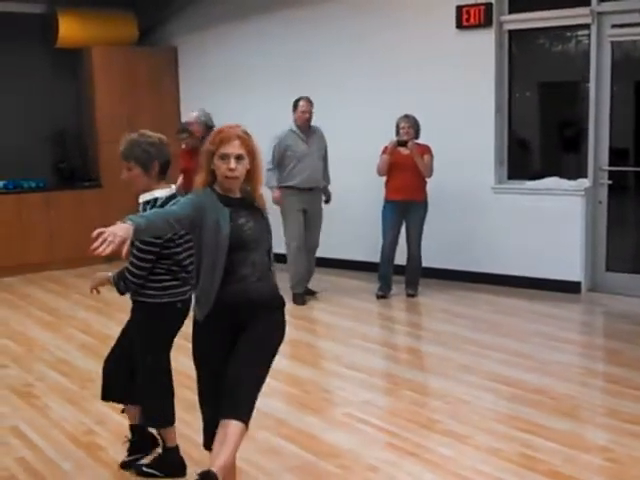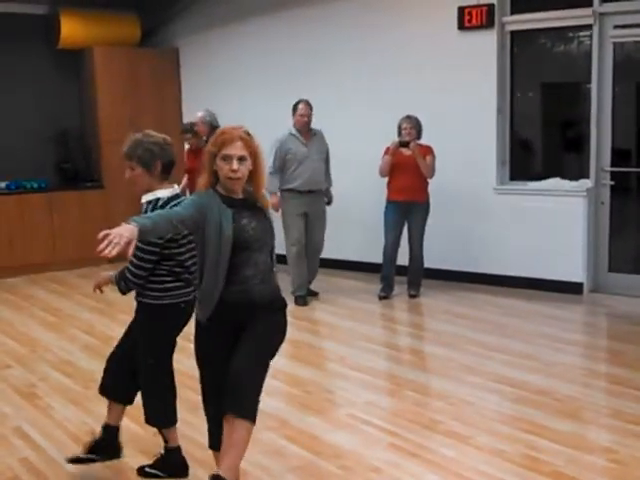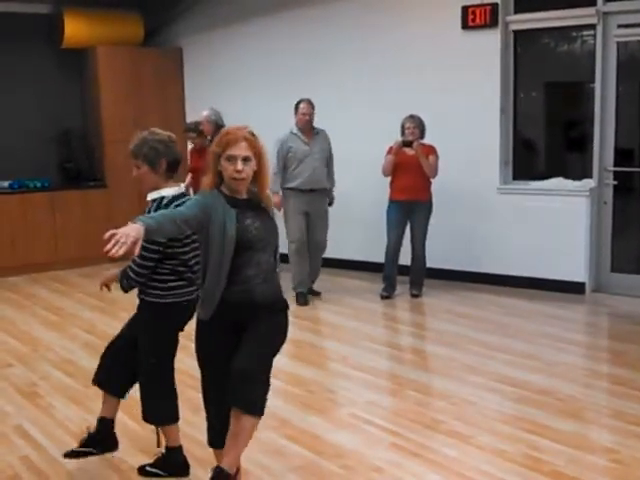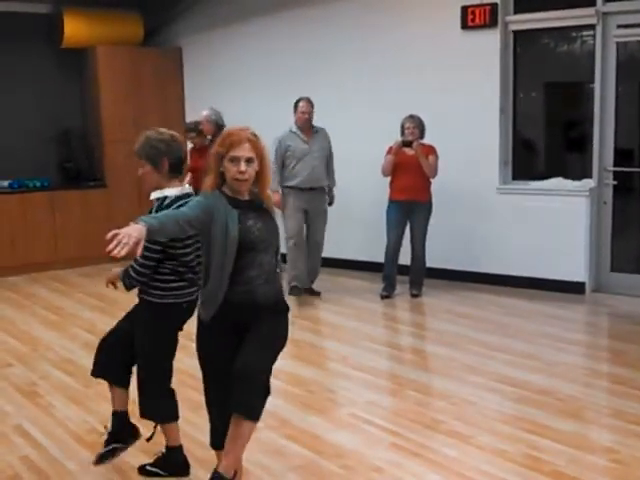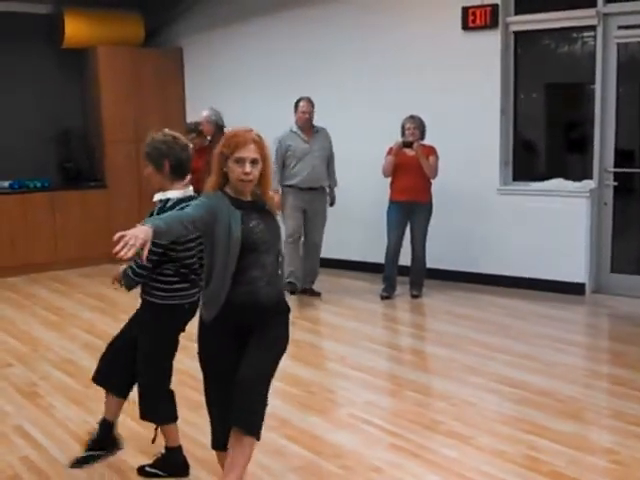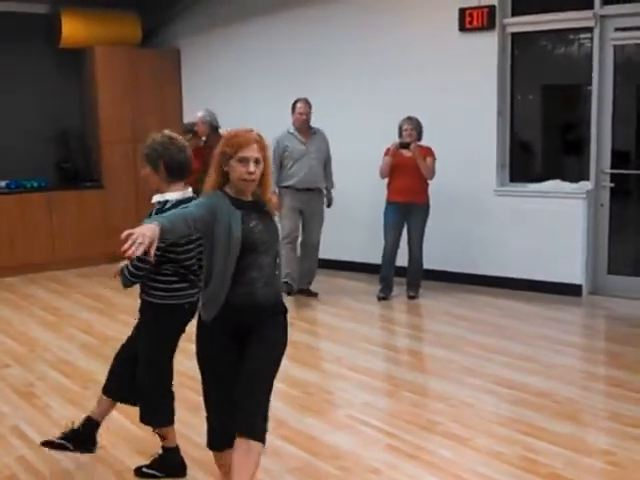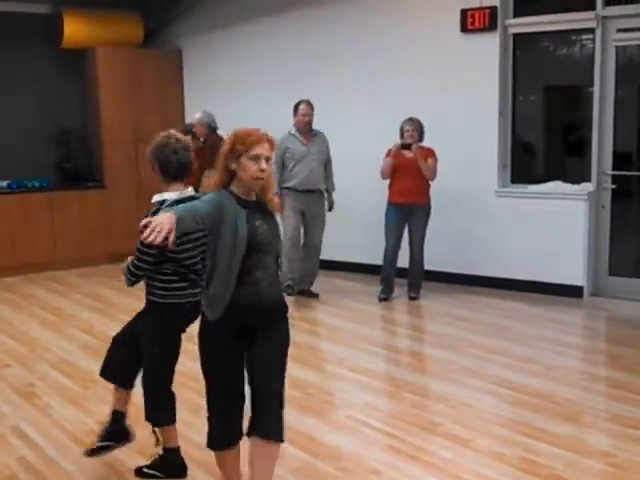
dt=0.1s
person 1, frame 1
left shoulder: (254, 201)
right shoulder: (202, 203)
right elbow: (166, 217)
right wrist: (130, 225)
left hip: (264, 310)
right hip: (217, 315)
left knee: (240, 382)
right knee: (214, 401)
person 1, frame 2
left shoulder: (257, 201)
right shoulder: (205, 204)
right elbow: (170, 219)
right wrist: (134, 226)
left hip: (265, 311)
right hip: (219, 316)
left knee: (243, 379)
right knee: (218, 402)
person 1, frame 3
left shoulder: (261, 202)
right shoulder: (209, 204)
right elbow: (175, 218)
right wrist: (140, 226)
left hip: (268, 311)
right hip: (220, 316)
left knee: (248, 373)
right knee: (219, 403)
person 1, frame 4
left shoulder: (263, 203)
right shoulder: (211, 204)
right elbow: (178, 219)
right wrist: (142, 226)
left hip: (268, 313)
right hip: (222, 317)
left knee: (249, 376)
right knee: (221, 404)
person 1, frame 5
left shoulder: (266, 205)
right shoulder: (214, 205)
right elbow: (182, 219)
right wrist: (149, 227)
left hip: (270, 316)
right hip: (223, 319)
left knee: (250, 391)
right knee: (222, 405)
person 1, frame 6
left shoulder: (264, 205)
right shoulder: (214, 205)
right elbow: (184, 217)
right wrist: (155, 225)
left hip: (267, 317)
right hip: (221, 319)
left knee: (252, 396)
right knee: (221, 407)
person 1, frame 7
left shoulder: (264, 205)
right shoulder: (219, 204)
right elbow: (194, 214)
right wrist: (173, 216)
left hip: (269, 314)
right hip: (224, 318)
left knee: (268, 398)
right knee: (225, 406)
person 2, frame 1
left shoulder: (153, 213)
right shoulder: (179, 202)
left elbow: (136, 273)
left wrist: (108, 278)
left hip: (158, 306)
right hip: (172, 300)
left knee: (152, 376)
right knee: (121, 365)
right ankle: (141, 436)
person 2, frame 2
left shoulder: (157, 213)
right shoulder: (181, 201)
left elbow: (137, 273)
left wrist: (110, 277)
left hip: (161, 306)
right hip: (176, 300)
left knee: (154, 377)
right knee: (122, 363)
right ankle: (109, 439)
person 2, frame 3
left shoulder: (162, 210)
right shoulder: (187, 200)
left elbow: (140, 271)
left wrist: (113, 276)
right wrist: (124, 275)
left hip: (164, 305)
right hip: (181, 298)
left knee: (156, 375)
right knee: (117, 357)
right ankle: (102, 433)
person 2, frame 4
left shoulder: (163, 210)
right shoulder: (190, 200)
left elbow: (142, 270)
left wrist: (119, 274)
right wrist: (130, 273)
left hip: (163, 304)
right hip: (178, 298)
left knee: (153, 374)
right knee: (114, 347)
right ankle: (122, 428)
person 2, frame 5
left shoulder: (165, 212)
right shoulder: (197, 204)
left elbow: (143, 269)
left wrist: (123, 273)
right wrist: (135, 270)
left hip: (163, 305)
right hip: (181, 299)
left knee: (153, 374)
right knee: (120, 356)
right ankle: (105, 435)
person 2, frame 6
left shoulder: (164, 213)
right shoulder: (196, 205)
left elbow: (141, 269)
left wrist: (123, 269)
left hip: (164, 306)
right hip: (184, 300)
left knee: (152, 377)
right knee: (128, 362)
right ankle: (86, 432)
person 2, frame 7
left shoulder: (159, 215)
left elbow: (137, 272)
left wrist: (131, 266)
left hip: (165, 305)
right hip: (192, 300)
left knee: (158, 375)
right knee: (124, 347)
right ankle: (117, 426)
person 3, frame 1
left shoulder: (318, 134)
right shoulder: (284, 138)
left elbow: (324, 163)
right elbow: (272, 166)
left wrist: (326, 187)
right wrist: (274, 188)
left hip: (314, 195)
right hip: (291, 195)
left knee: (311, 242)
right knee: (295, 241)
left ankle: (303, 283)
right ankle: (297, 289)
person 3, frame 2
left shoulder: (319, 137)
right shoulder: (285, 141)
left elbow: (326, 165)
right elbow: (274, 170)
left wrist: (328, 189)
right wrist: (274, 193)
left hip: (316, 197)
right hip: (292, 198)
left knee: (316, 244)
right knee: (296, 245)
left ankle: (306, 284)
right ankle: (299, 291)
person 3, frame 3
left shoulder: (323, 136)
right shoulder: (286, 140)
left elbow: (329, 164)
right elbow: (277, 170)
left wrist: (330, 189)
right wrist: (276, 193)
left hip: (318, 196)
right hip: (294, 197)
left knee: (318, 242)
right knee: (297, 242)
left ankle: (309, 283)
right ankle: (300, 289)
person 3, frame 4
left shoulder: (323, 135)
right shoulder: (285, 139)
left elbow: (329, 163)
right elbow: (276, 167)
left wrist: (331, 188)
right wrist: (276, 191)
left hip: (318, 195)
right hip: (293, 195)
left knee: (316, 241)
right knee: (295, 237)
left ankle: (308, 283)
right ankle: (295, 283)
person 3, frame 5
left shoulder: (323, 135)
right shoulder: (285, 138)
left elbow: (330, 163)
right elbow: (276, 167)
left wrist: (332, 188)
right wrist: (275, 191)
left hip: (318, 195)
right hip: (293, 194)
left knee: (314, 241)
right knee: (292, 235)
left ankle: (307, 283)
right ankle: (292, 280)
person 3, frame 6
left shoulder: (321, 137)
right shoulder: (283, 139)
left elbow: (327, 165)
right elbow: (273, 168)
left wrist: (329, 190)
right wrist: (273, 192)
left hip: (315, 196)
right hip: (290, 194)
left knee: (312, 242)
right knee: (289, 236)
left ankle: (304, 284)
right ankle: (288, 281)
person 3, frame 7
left shoulder: (321, 139)
right shoulder: (284, 141)
left elbow: (328, 168)
right elbow: (275, 170)
left wrist: (330, 192)
right wrist: (275, 194)
left hip: (316, 197)
right hip: (292, 195)
left knee: (314, 243)
right knee: (291, 236)
left ankle: (304, 285)
right ankle: (289, 281)
person 4, frame 1
left shoulder: (424, 149)
right shoulder: (389, 148)
left elbow: (428, 173)
right elbow: (380, 172)
left wrist: (414, 153)
right wrist: (389, 152)
left hip: (417, 203)
right hip: (392, 202)
left knee: (414, 245)
right knee: (388, 244)
left ankle: (412, 285)
right ankle: (384, 286)
person 4, frame 2
left shoulder: (426, 150)
right shoulder: (391, 149)
left elbow: (429, 173)
right elbow: (383, 173)
left wrist: (416, 153)
right wrist: (391, 152)
left hip: (418, 204)
right hip: (394, 203)
left knee: (416, 246)
right knee: (390, 245)
left ankle: (414, 286)
right ankle: (386, 286)
person 4, frame 3
left shoulder: (429, 149)
right shoulder: (394, 148)
left elbow: (432, 173)
right elbow: (385, 172)
left wrist: (419, 153)
right wrist: (394, 152)
left hip: (421, 204)
right hip: (397, 203)
left knee: (418, 246)
right knee: (392, 245)
left ankle: (416, 285)
right ankle: (388, 286)
person 4, frame 4
left shoulder: (429, 150)
right shoulder: (394, 148)
left elbow: (432, 173)
right elbow: (385, 172)
left wrist: (419, 153)
right wrist: (394, 152)
left hip: (421, 204)
right hip: (397, 203)
left knee: (418, 246)
right knee: (392, 244)
left ankle: (416, 285)
right ankle: (388, 286)
person 4, frame 5
left shoulder: (429, 150)
right shoulder: (394, 149)
left elbow: (433, 174)
right elbow: (386, 173)
left wrist: (420, 154)
right wrist: (394, 153)
left hip: (421, 204)
right hip: (397, 203)
left knee: (418, 247)
right knee: (393, 245)
left ankle: (416, 286)
right ankle: (388, 286)
person 4, frame 6
left shoulder: (426, 151)
right shoulder: (392, 150)
left elbow: (430, 175)
right elbow: (383, 174)
left wrist: (417, 155)
right wrist: (392, 154)
left hip: (418, 205)
right hip: (394, 204)
left knee: (415, 247)
right knee: (389, 246)
left ankle: (413, 287)
right ankle: (385, 287)
person 4, frame 7
left shoulder: (428, 152)
right shoulder: (393, 151)
left elbow: (431, 176)
right elbow: (384, 175)
left wrist: (418, 156)
right wrist: (393, 154)
left hip: (419, 206)
right hip: (396, 205)
left knee: (416, 248)
right knee: (391, 247)
left ankle: (414, 288)
right ankle: (386, 288)
